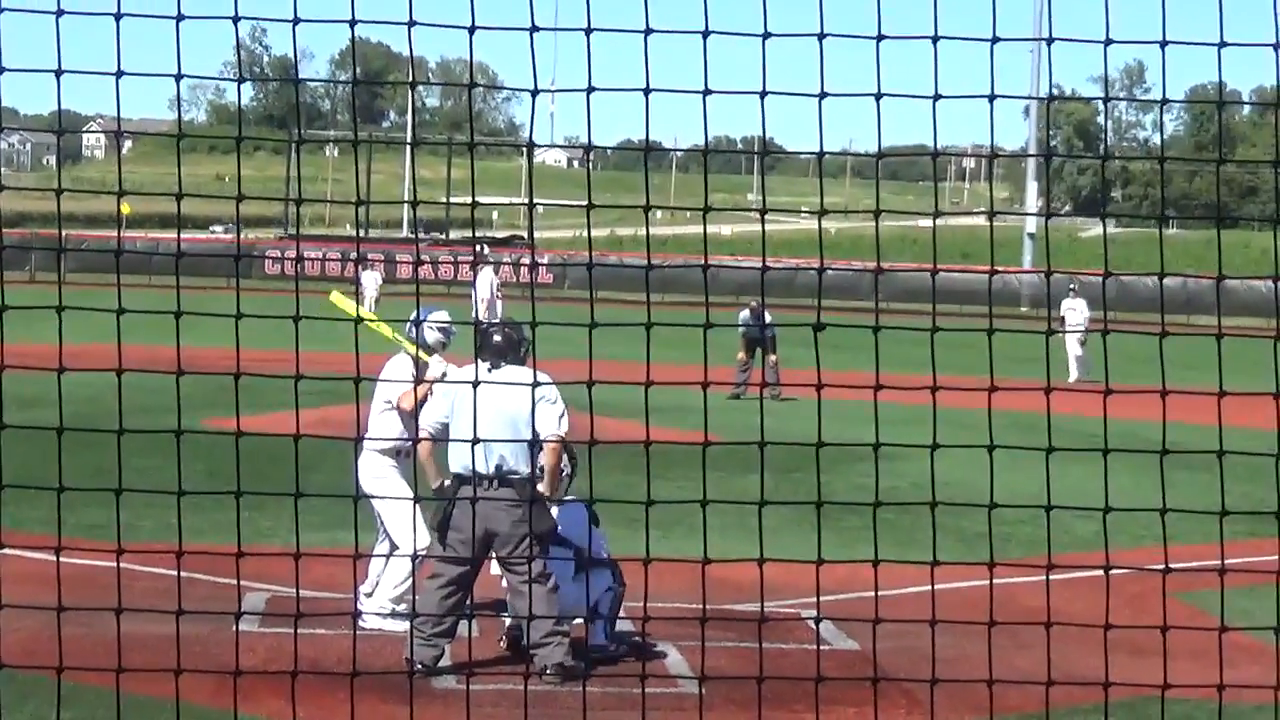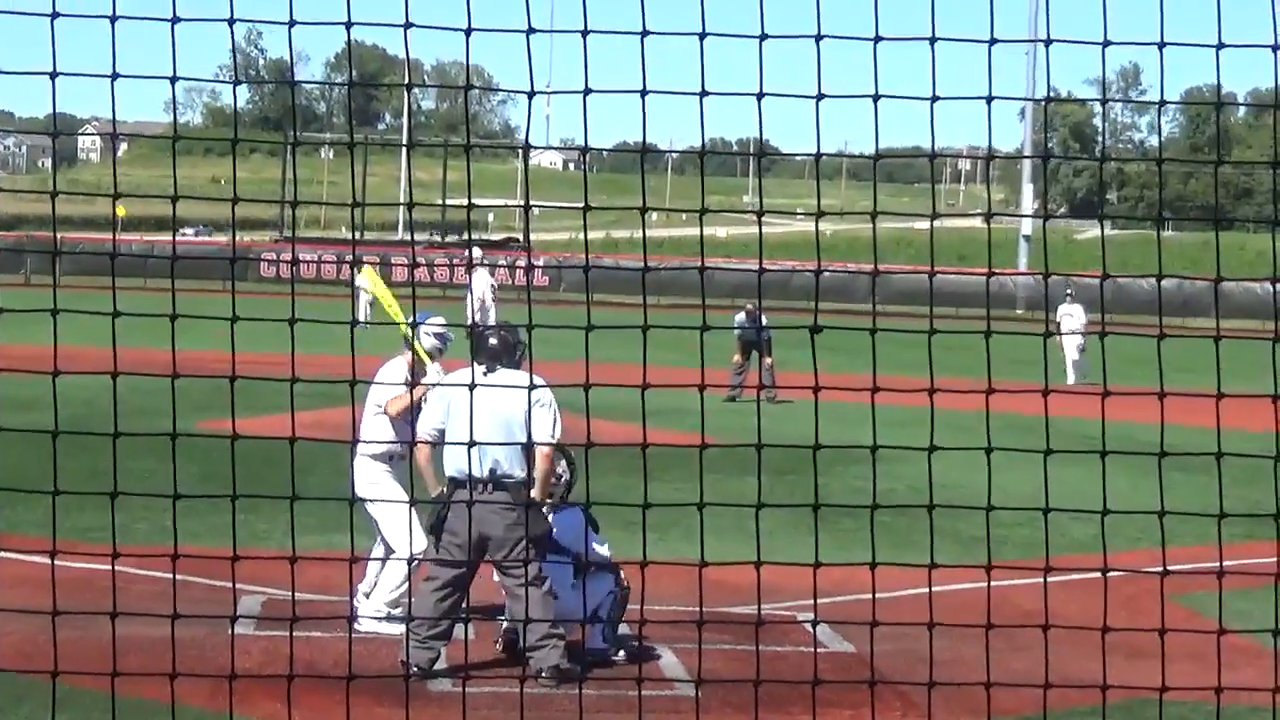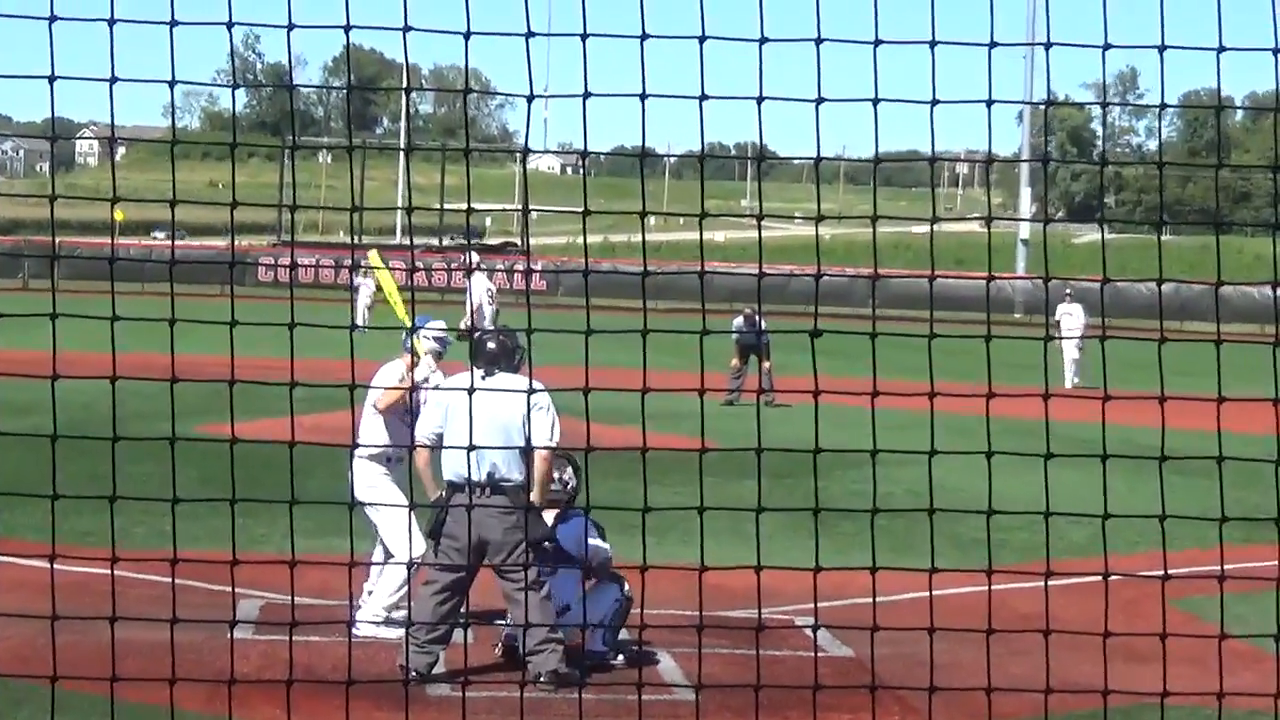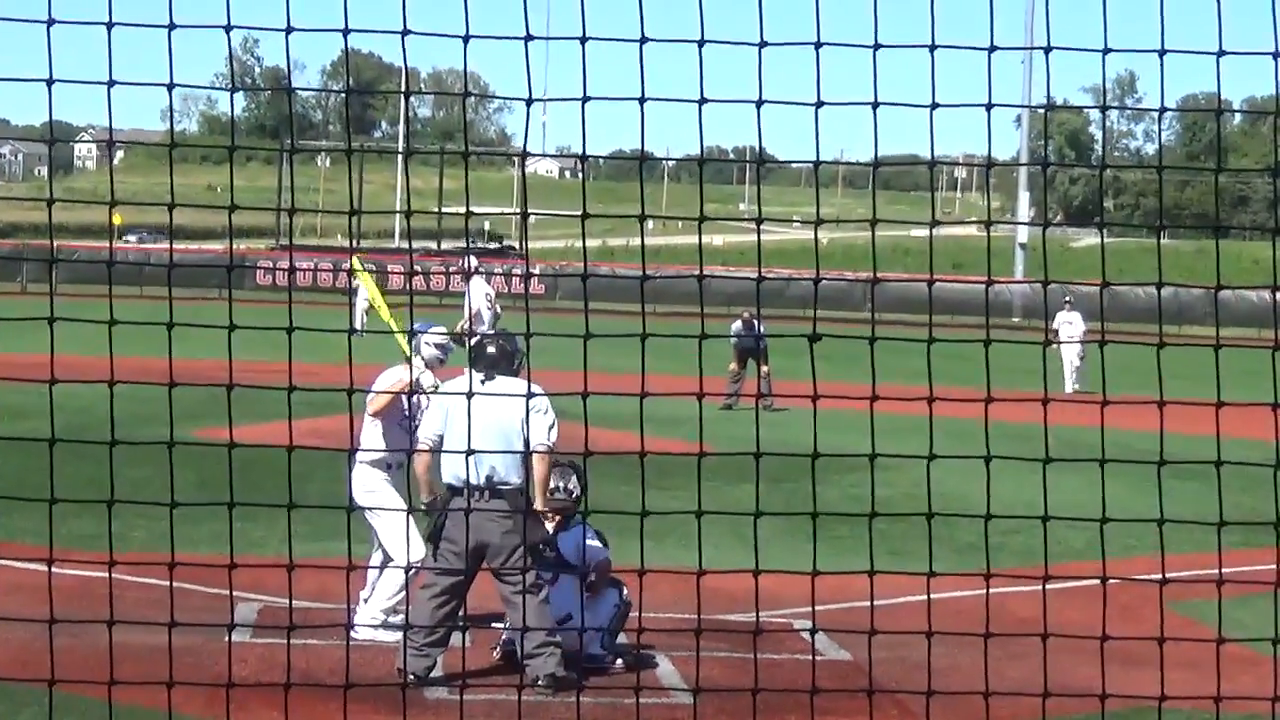
dt=0.2s
person 1, frame 1
left shoulder: (455, 379)
right shoulder: (537, 383)
left elbow: (424, 437)
right elbow: (554, 442)
left wrist: (436, 482)
right wrist: (547, 487)
left hip: (465, 496)
right hip: (516, 498)
left knee: (445, 578)
right knee: (533, 580)
left ankle: (422, 655)
right ankle: (554, 659)
person 1, frame 2
left shoulder: (451, 383)
right shoulder: (533, 387)
left elbow: (422, 444)
right elbow: (546, 450)
left wrist: (436, 491)
right wrist: (537, 496)
left hip: (460, 500)
right hip: (510, 501)
left knee: (441, 582)
right knee: (529, 584)
left ankle: (417, 658)
right ankle: (549, 662)
person 1, frame 3
left shoulder: (449, 386)
right shoulder: (531, 391)
left elbow: (422, 448)
right elbow: (543, 451)
left wrist: (438, 494)
right wrist: (536, 499)
left hip: (458, 503)
right hip: (508, 505)
left knee: (439, 586)
right knee: (527, 588)
left ankle: (416, 662)
right ankle: (547, 666)
person 1, frame 4
left shoulder: (449, 390)
right shoulder: (531, 395)
left elbow: (424, 449)
right elbow: (541, 451)
left wrist: (429, 498)
right wrist: (539, 503)
left hip: (457, 506)
right hip: (507, 508)
left knee: (437, 588)
right knee: (525, 590)
left ankle: (414, 666)
right ankle: (546, 670)
person 2, frame 1
left shoulder: (418, 368)
right shoulder: (401, 366)
right elbow: (407, 405)
left wrist: (447, 380)
right wrist: (431, 377)
left hip: (390, 465)
right hip: (381, 466)
left knee: (392, 537)
right knee: (416, 541)
left ankle: (370, 597)
right ankle: (377, 611)
person 2, frame 2
left shoulder: (415, 375)
right shoulder: (395, 371)
right elbow: (394, 409)
left wrist: (439, 387)
right wrist: (426, 384)
left hip: (387, 468)
right hip: (374, 470)
left knee: (391, 539)
right knee: (412, 545)
left ankle: (368, 597)
right ankle: (372, 613)
person 2, frame 3
left shoulder: (417, 377)
right shoulder: (394, 371)
right elbow: (382, 404)
left wrist: (436, 388)
right wrist: (415, 377)
left hip: (388, 471)
right hip: (374, 472)
left knee: (391, 542)
right knee: (411, 549)
left ankle: (373, 601)
right ankle: (370, 618)
person 2, frame 4
left shoulder: (419, 386)
right shoulder: (394, 377)
right elbow: (373, 408)
left wrist: (432, 393)
right wrist: (408, 379)
left hip: (389, 477)
right hip: (374, 478)
left knee: (389, 547)
right knee: (411, 553)
left ankle: (370, 607)
right ankle: (368, 621)
person 3, frame 1
right shoulder: (577, 509)
left elbow: (499, 567)
right elbow: (600, 557)
right hip: (563, 601)
right knee: (609, 571)
left ankle: (515, 630)
right ankle: (601, 642)
person 3, frame 2
right shoulder: (574, 515)
right elbow: (602, 559)
right wrist: (580, 565)
right hip: (561, 608)
right knee: (612, 576)
left ankle: (511, 633)
right ankle: (601, 645)
person 3, frame 3
right shoulder: (579, 523)
right elbow: (605, 562)
right wrist: (588, 577)
right hip: (567, 620)
right knee: (617, 585)
left ankle: (512, 639)
right ankle: (599, 649)
person 3, frame 4
right shoulder: (580, 531)
right elbow: (603, 566)
right wrist: (590, 591)
right hip: (569, 631)
right knee: (616, 590)
left ankle: (509, 643)
right ankle: (597, 652)
